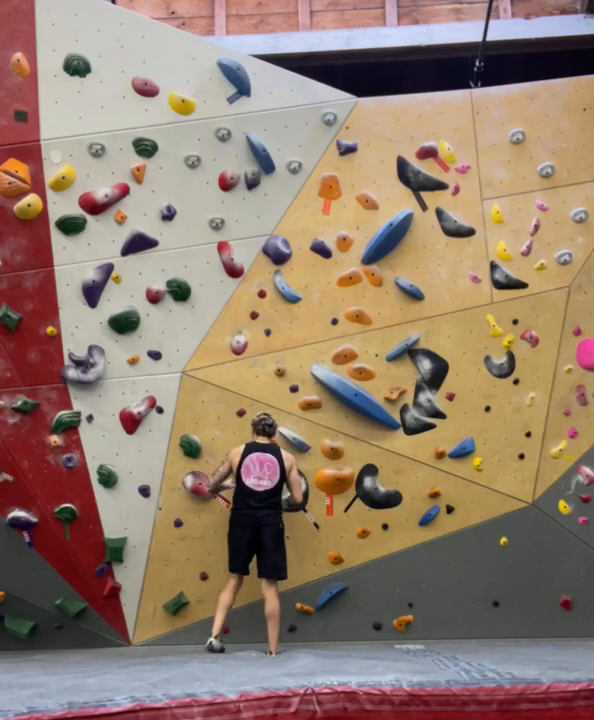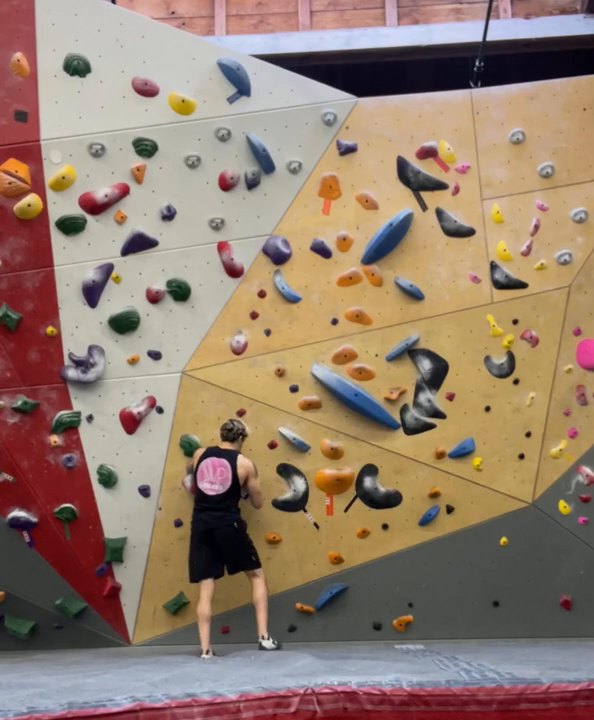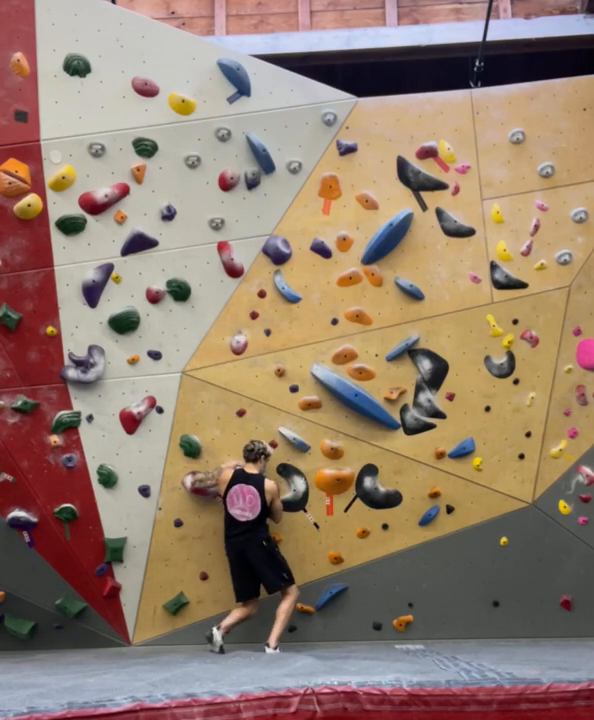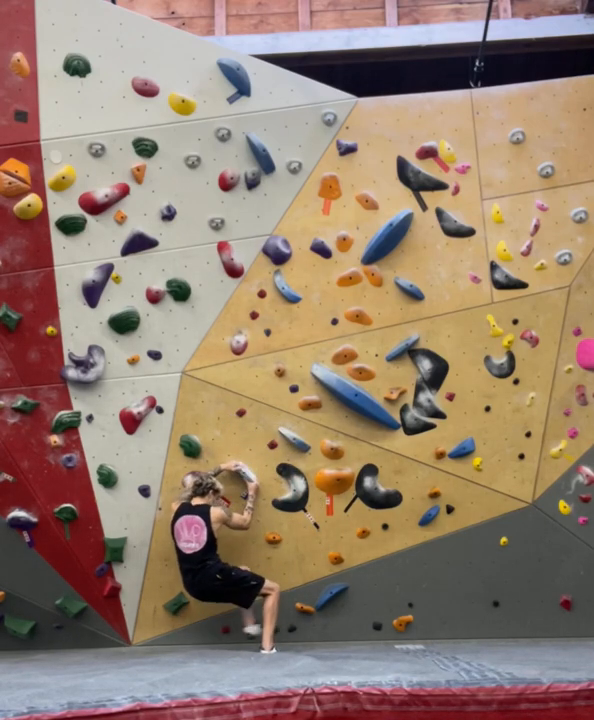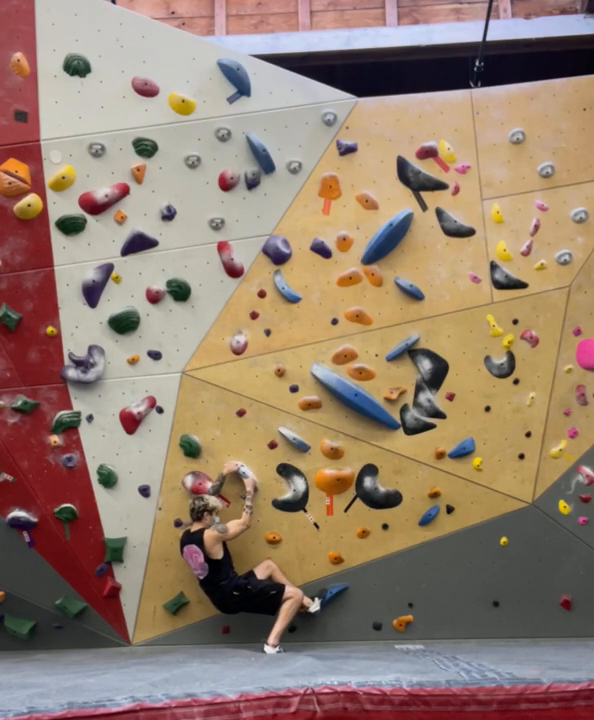
dt=1s
person 1, frame 1
left shoulder: (237, 453)
right shoulder: (286, 458)
left elbow: (211, 486)
right elbow: (297, 498)
left wrist: (228, 485)
left hip: (241, 523)
right hip: (271, 524)
left knee: (234, 581)
right knee: (269, 588)
left ankle: (215, 636)
right ankle: (273, 650)
person 1, frame 2
left shoulder: (199, 454)
right shoulder: (245, 464)
left elbow: (190, 470)
right elbow: (258, 502)
left hip: (201, 526)
right hip: (228, 526)
left knee: (206, 591)
right knee: (257, 576)
left ankle: (205, 650)
right ankle: (265, 637)
person 1, frame 3
left shoulder: (226, 475)
right shoulder: (269, 485)
left elbow: (196, 482)
right elbow: (277, 518)
left hip: (234, 547)
right hip: (259, 545)
left knee: (249, 606)
right knee: (290, 592)
left ankle: (220, 629)
right ankle: (272, 644)
person 1, frame 4
left shoulder: (177, 508)
right shoulder: (217, 512)
left elbow: (193, 482)
right elbow: (245, 522)
left wrist: (222, 468)
right wrist: (252, 494)
left hip: (192, 583)
right hip: (212, 576)
left knee: (243, 573)
right knee: (273, 589)
left ankle: (250, 625)
right ankle: (267, 647)
person 1, frame 5
left shoulder: (185, 536)
right shoulder: (211, 535)
left elbow: (205, 500)
right elbow: (244, 523)
left wrist: (224, 474)
right wrist: (249, 490)
left hip: (221, 595)
right hip: (232, 593)
left knee: (269, 565)
right knee: (295, 594)
left ankle: (305, 604)
right ankle: (272, 643)
